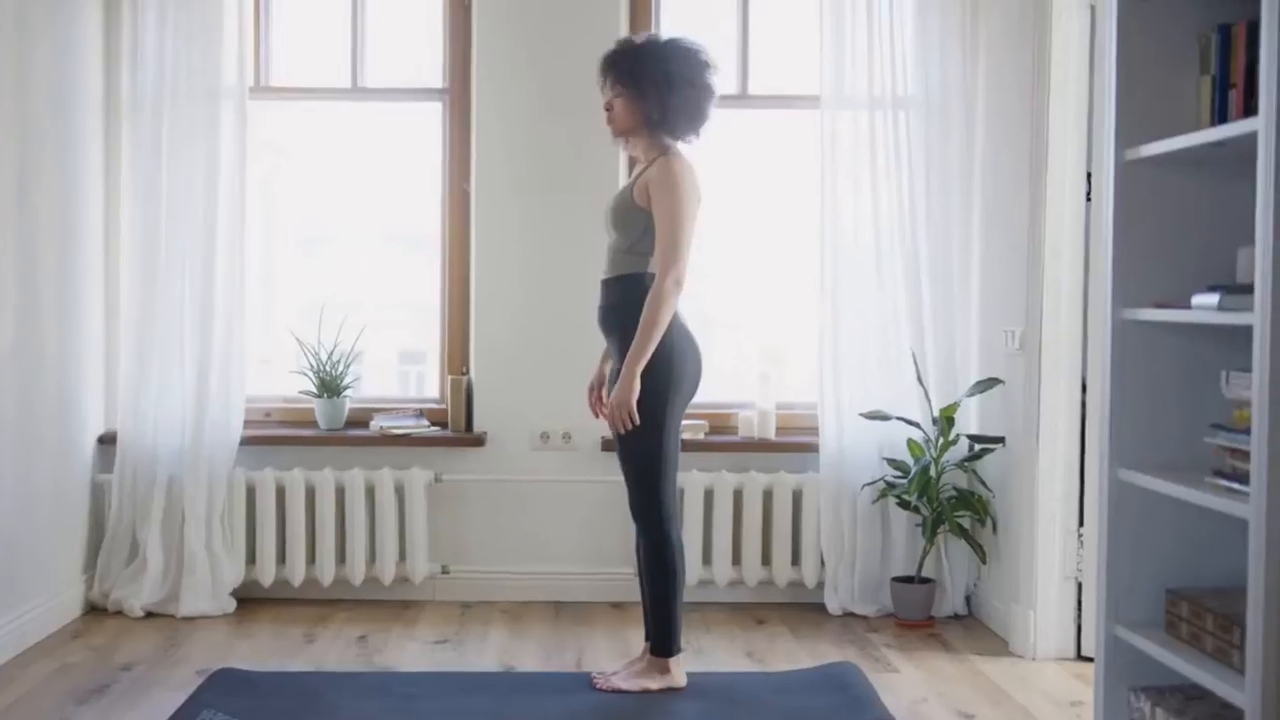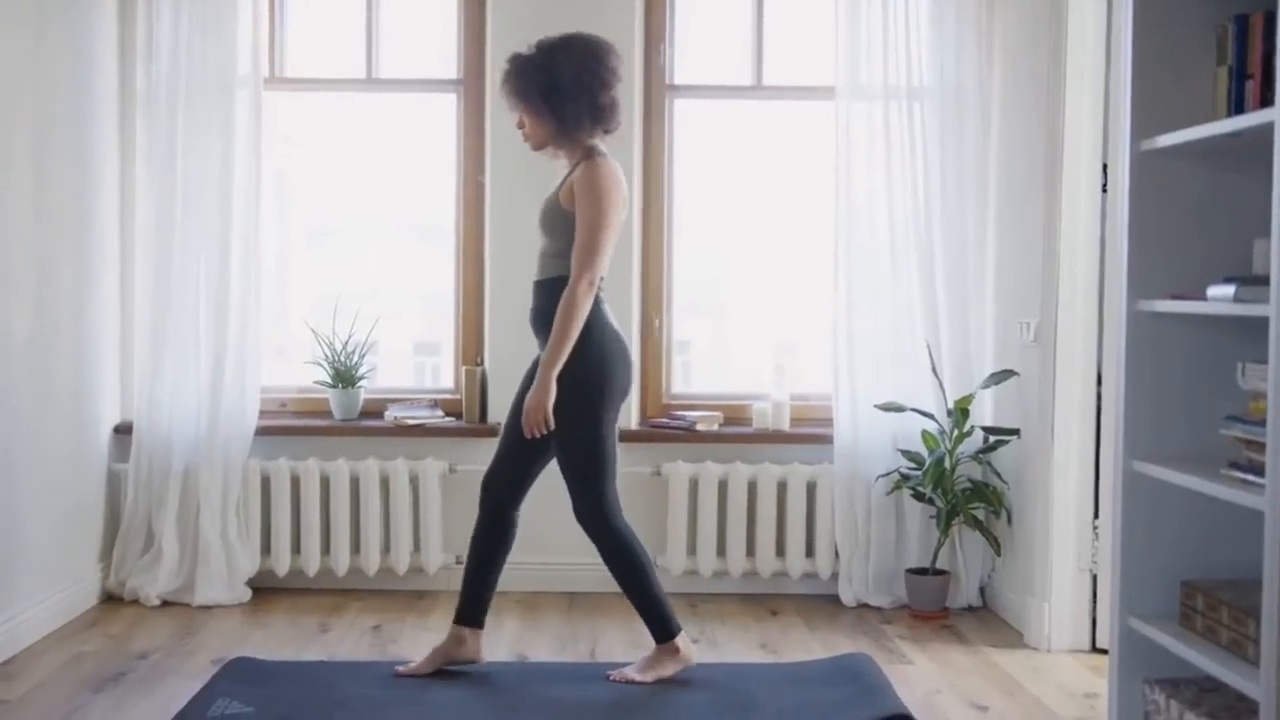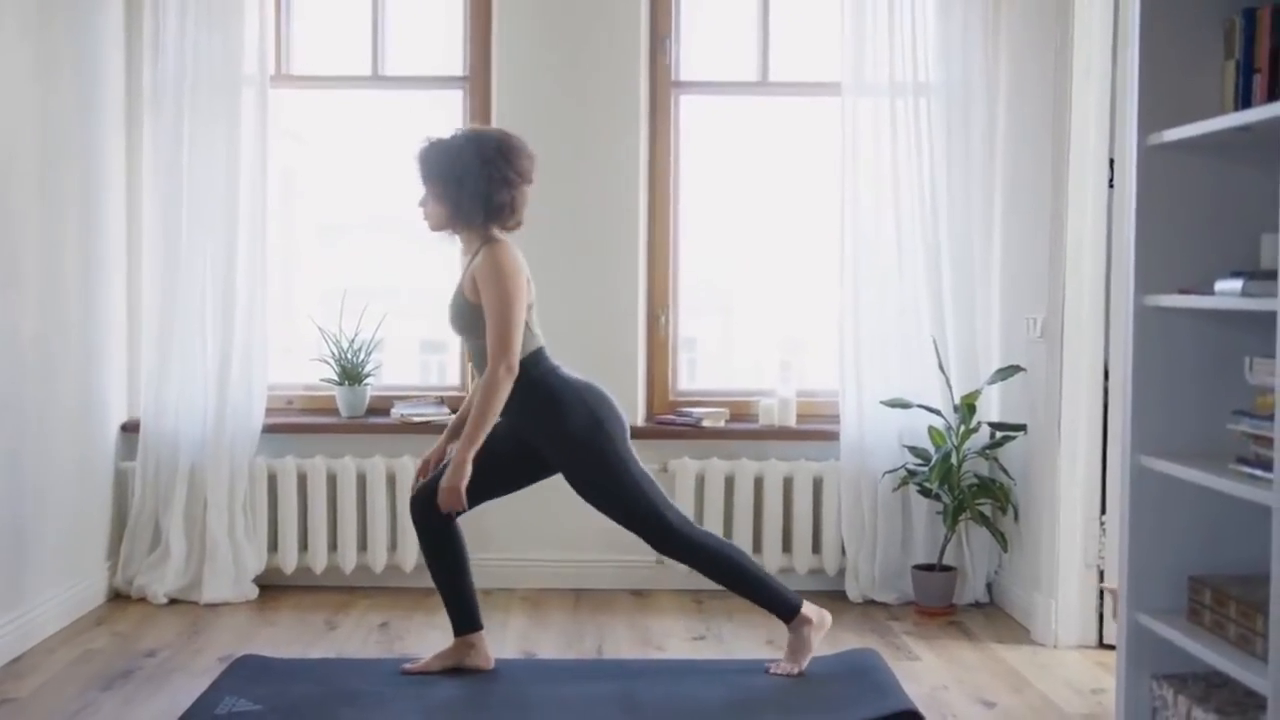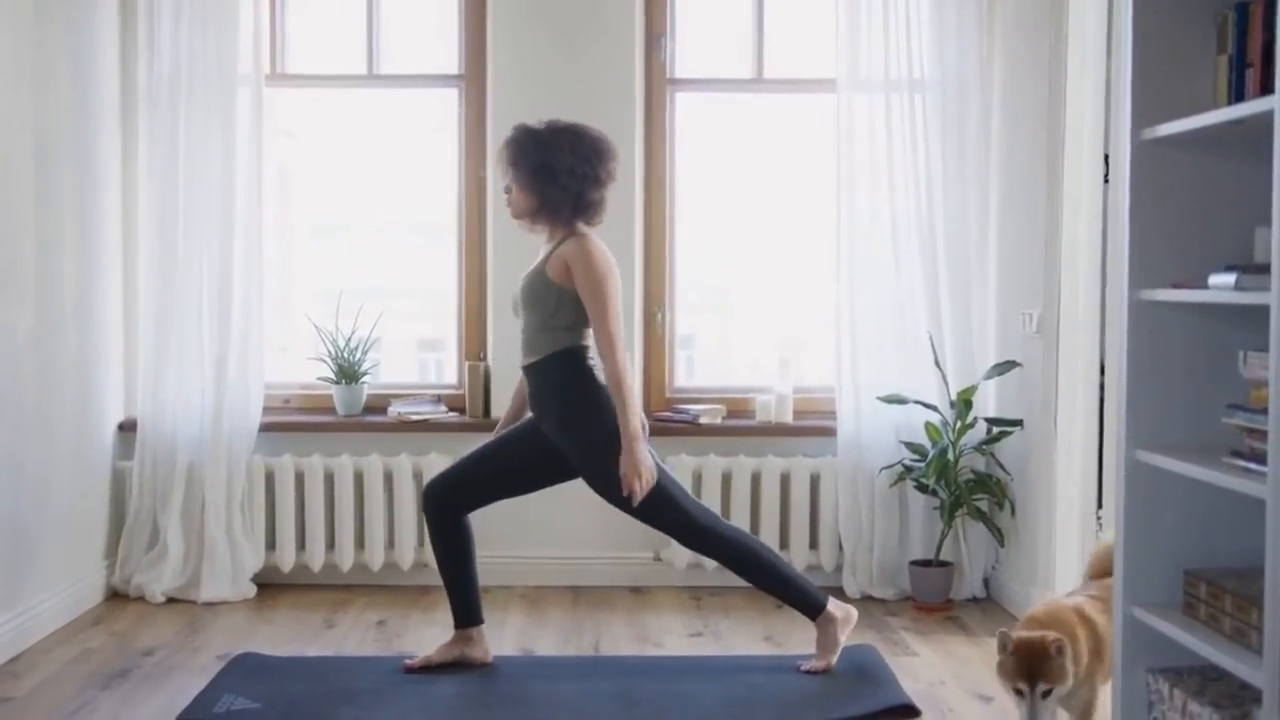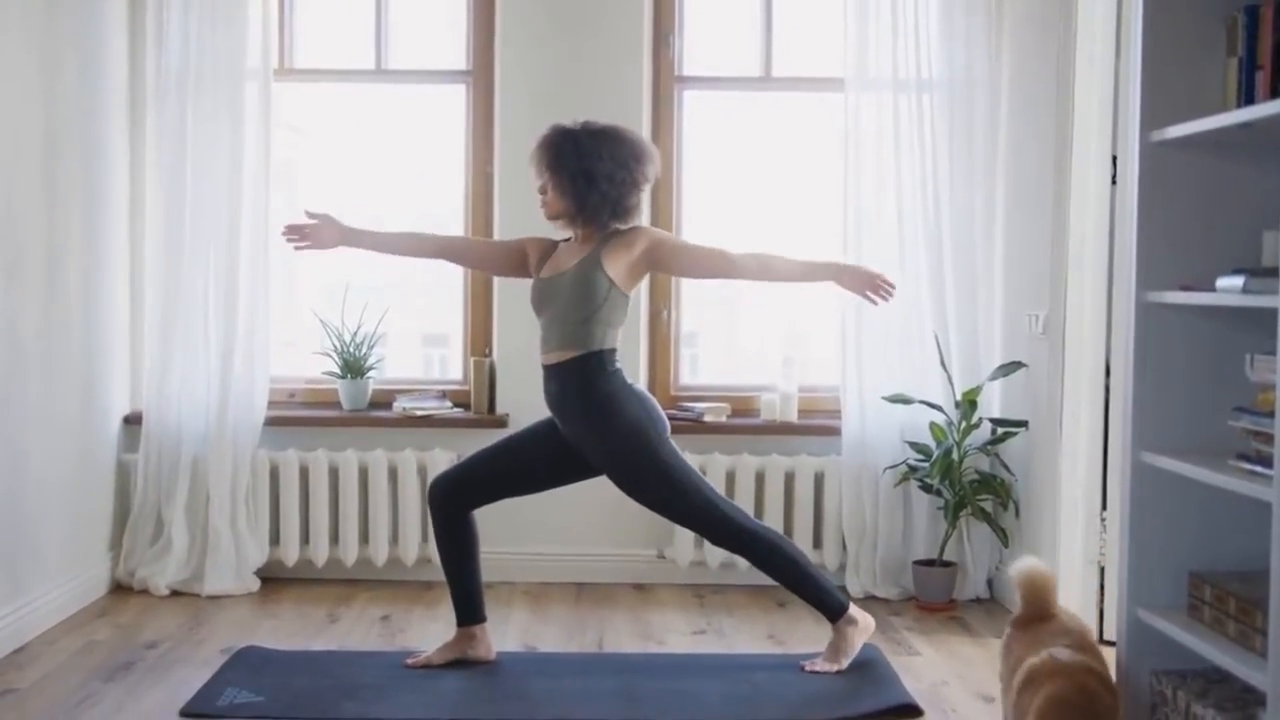
dt=1s
person 1, frame 1
left shoulder: (671, 169)
right shoulder: (646, 168)
left elbow: (669, 278)
left wrist: (632, 371)
right wrist: (606, 364)
left hip: (656, 356)
right hip: (639, 352)
left knee: (653, 509)
right knee: (647, 508)
left ankle: (666, 662)
right ankle: (655, 649)
person 1, frame 2
left shoulder: (597, 174)
right shoulder: (576, 171)
left elbow: (584, 281)
left wrist: (548, 378)
left hip: (584, 359)
right hip: (564, 354)
left knee: (596, 508)
right knee: (498, 492)
left ankle: (670, 645)
right ankle: (464, 637)
person 1, frame 3
left shoulder: (497, 260)
right shoulder: (481, 258)
left elbow: (506, 367)
right elbow: (493, 369)
left wrist: (463, 459)
right wrist: (447, 442)
left hip: (572, 420)
right hip: (539, 422)
left knee: (671, 533)
right knee: (429, 505)
left ankle: (803, 617)
right ankle: (469, 644)
person 1, frame 4
left shoulder: (583, 250)
right shoulder: (553, 255)
left elbow: (611, 349)
left wrist: (632, 443)
right wrist: (502, 435)
left hip: (591, 420)
right hip: (557, 424)
left knee: (697, 529)
right knee: (442, 497)
left ankle: (829, 614)
right ankle: (469, 637)
person 1, frame 5
left shoulder: (633, 245)
right shoulder: (541, 253)
left elbow: (738, 264)
right elbow: (441, 247)
left wrist: (833, 271)
right wrist: (347, 236)
left hip: (615, 416)
right hip: (572, 423)
left knee: (722, 523)
right knee: (449, 493)
left ankle: (848, 618)
right ankle: (472, 636)
